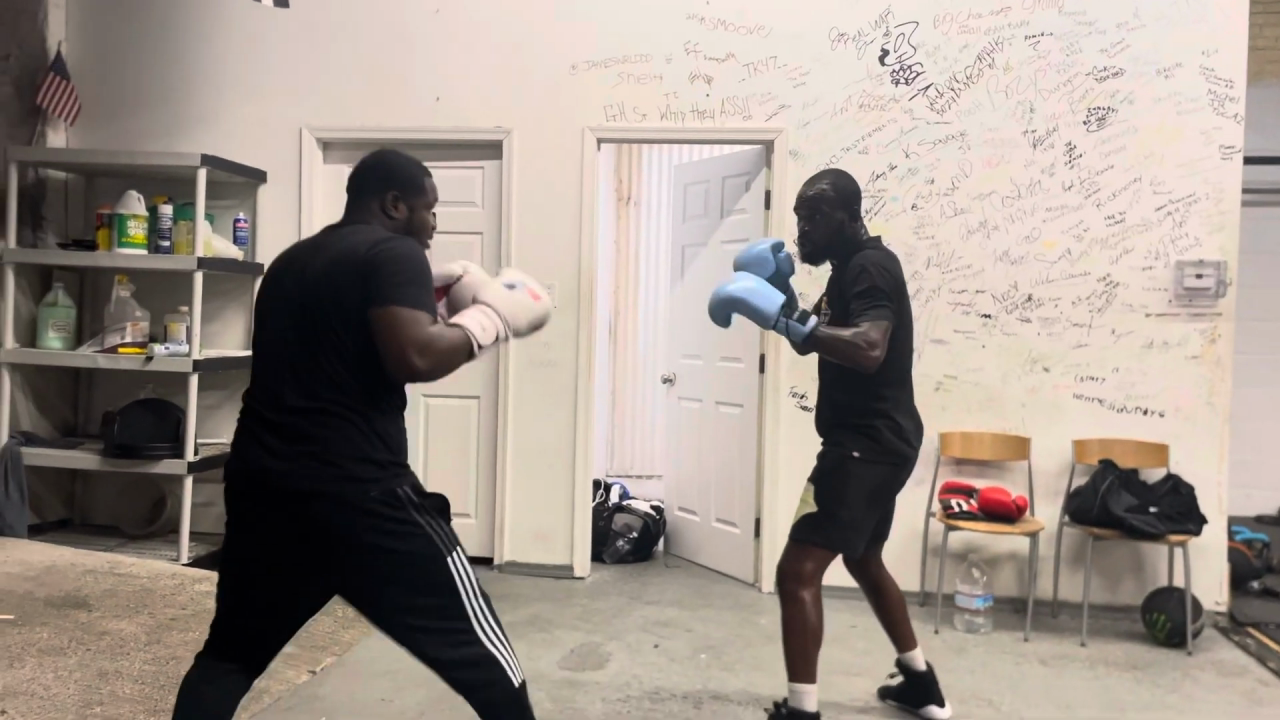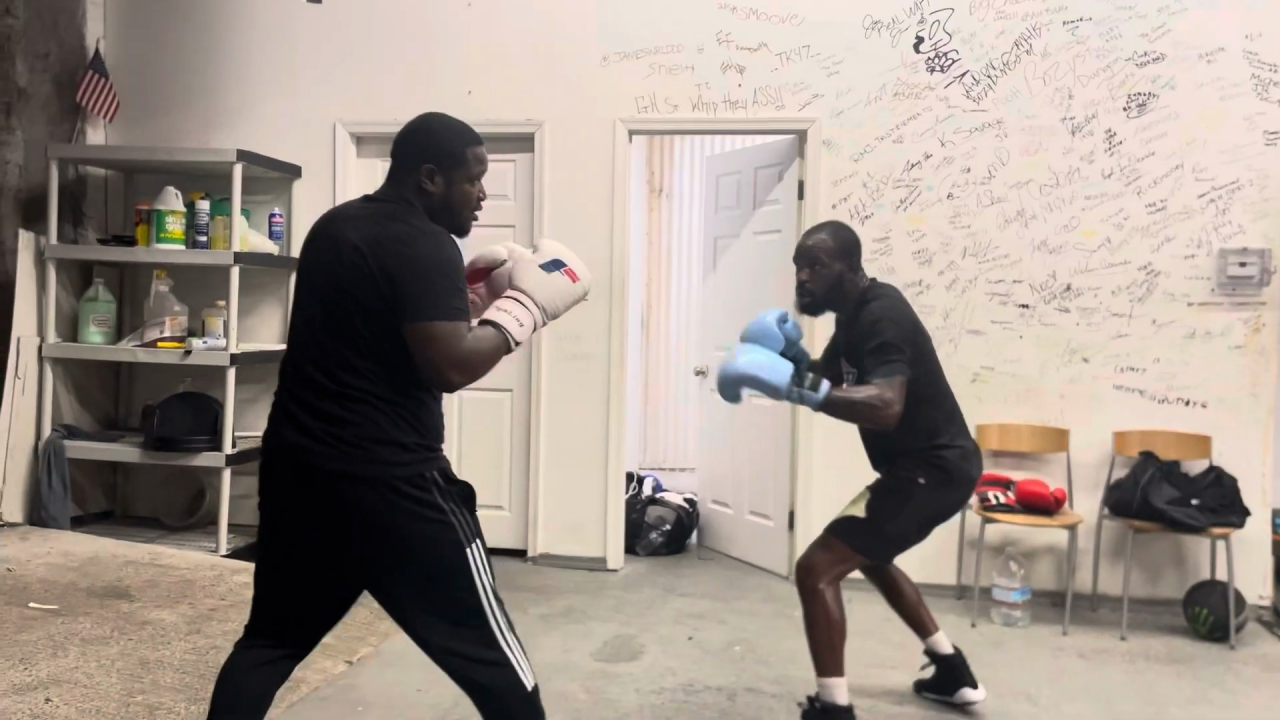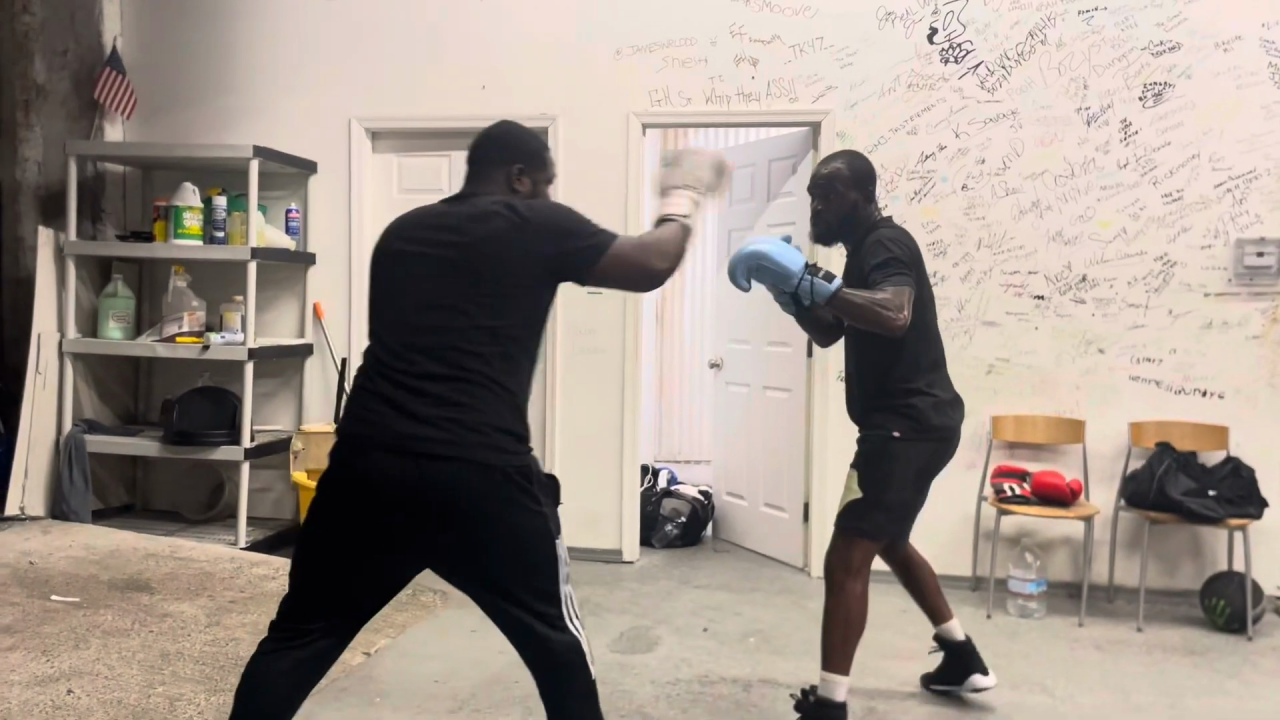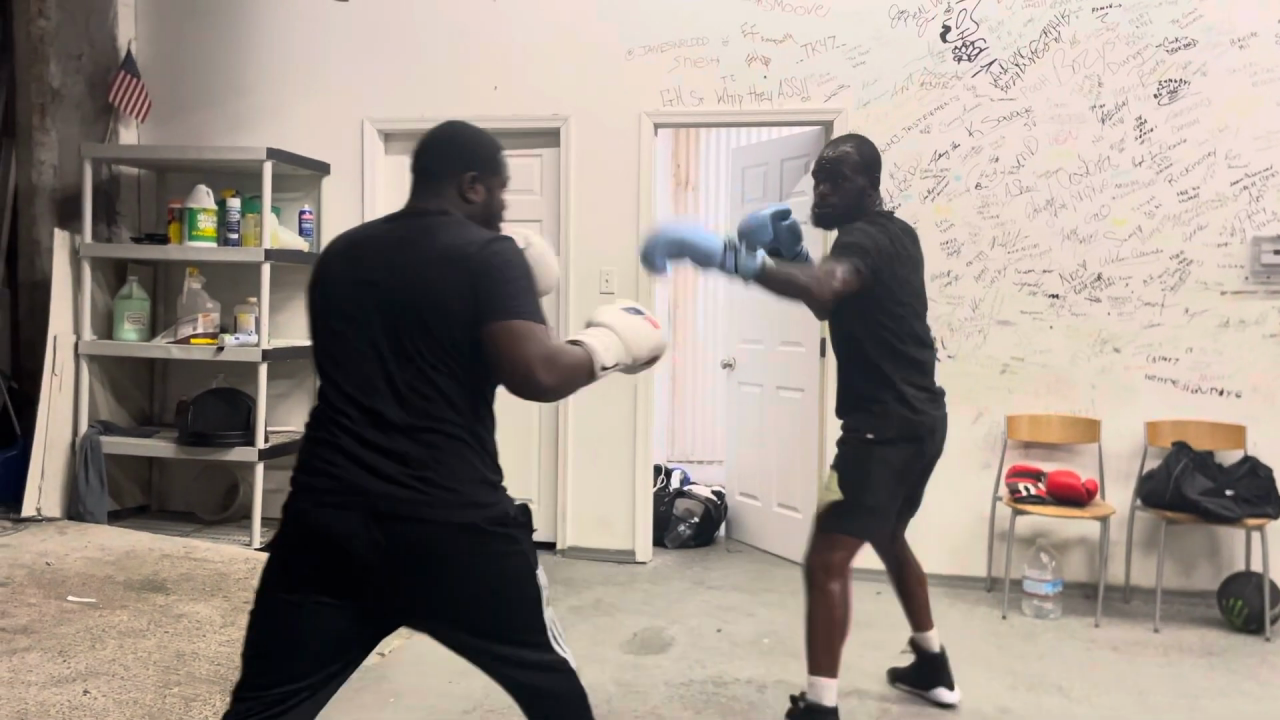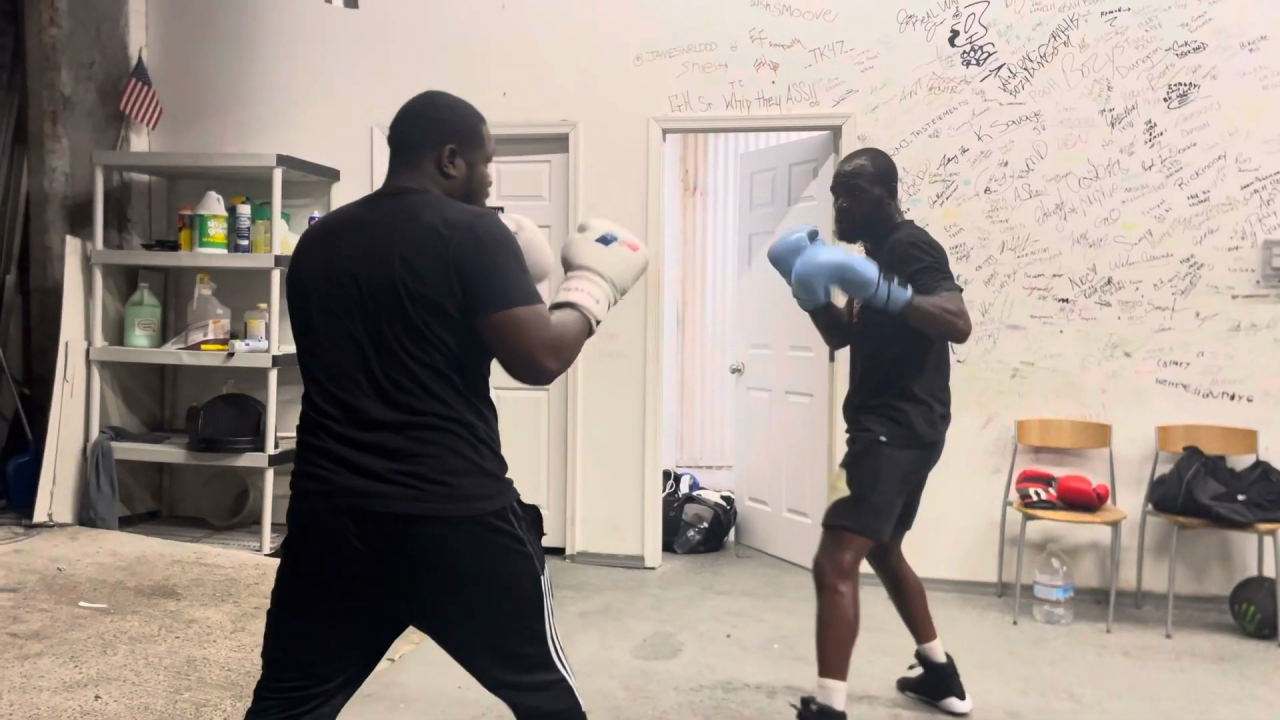
dt=0.5s
person 1, frame 1
left shoulder: (289, 263)
right shoulder: (391, 254)
right elbow: (413, 358)
left wrist: (427, 311)
right wrist: (489, 317)
left hip: (261, 485)
right hip: (362, 495)
left knee: (232, 649)
right knee: (478, 655)
person 1, frame 2
left shoulder: (333, 227)
right shoulder: (423, 246)
right elbow: (449, 366)
left wrist: (458, 295)
right wrist: (527, 304)
left hip: (296, 468)
right hip: (391, 482)
left knee: (270, 641)
right knee: (491, 658)
person 1, frame 3
left shoulder: (402, 232)
right shoulder: (534, 226)
right elbow: (647, 266)
right wrist: (681, 198)
left hip: (369, 458)
right hip: (479, 470)
left knee: (300, 635)
right knee: (554, 643)
person 1, frame 4
left shoulder: (340, 256)
right shoulder: (487, 256)
right elbow: (536, 374)
right wrist: (612, 341)
left hip: (327, 515)
right hip: (453, 523)
person 1, frame 5
left shoulder: (318, 242)
right shoulder: (472, 232)
right elbow: (539, 358)
right wrist: (593, 282)
left hip: (332, 514)
right hip: (459, 515)
person 2, frame 1
left shoulder: (871, 266)
right shoulder: (852, 266)
left elbow: (868, 351)
right elbow: (811, 341)
left wrist: (783, 315)
right wrist: (779, 291)
left hip: (865, 444)
right hip: (881, 442)
left knee: (797, 571)
right knee: (864, 559)
person 2, frame 2
left shoulder: (882, 318)
right shoulder: (855, 313)
left elbow: (884, 408)
right elbow: (833, 384)
left wrist: (794, 383)
right wrist: (788, 359)
left hip: (932, 470)
right hip: (932, 465)
left knee: (816, 570)
right knee: (869, 554)
right ankle: (953, 671)
person 2, frame 3
left shoulder: (887, 245)
right shoulder: (865, 250)
left elbow: (894, 315)
right elbow: (828, 332)
left wrist: (809, 280)
right wrist: (791, 287)
left hip: (905, 426)
right hip: (916, 422)
left knee: (846, 561)
right knee: (891, 541)
right ankle: (963, 659)
person 2, frame 4
left shoulder: (871, 240)
right shoulder: (892, 238)
left elbow: (821, 287)
right elbow: (823, 295)
left wrist: (729, 256)
right wrist: (786, 250)
left hip: (886, 426)
right hip: (917, 420)
left knee: (827, 562)
right knee: (887, 537)
right ankle: (933, 666)
person 2, frame 5
left shoulder: (912, 248)
right shoulder: (882, 255)
left elbow: (958, 323)
right elbow: (843, 335)
left wrist: (883, 290)
right wrist: (811, 288)
left hip: (896, 430)
right hip: (891, 429)
left knee: (837, 565)
right knee: (884, 550)
